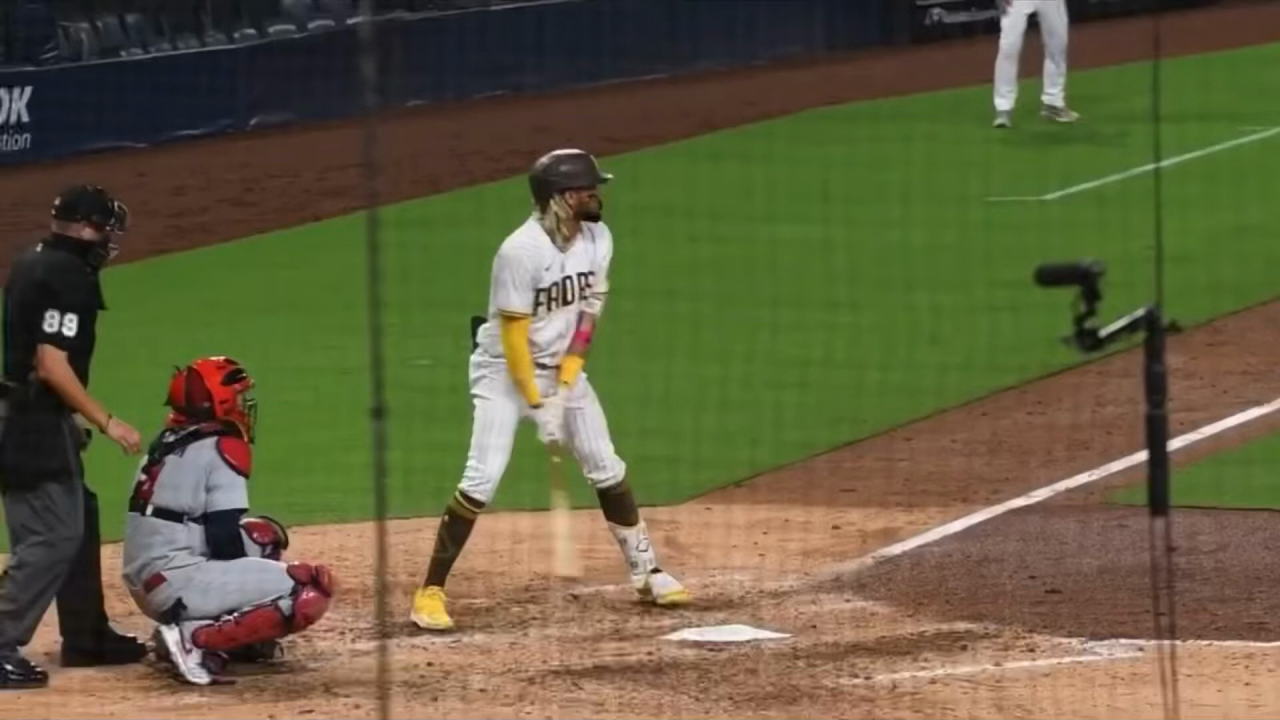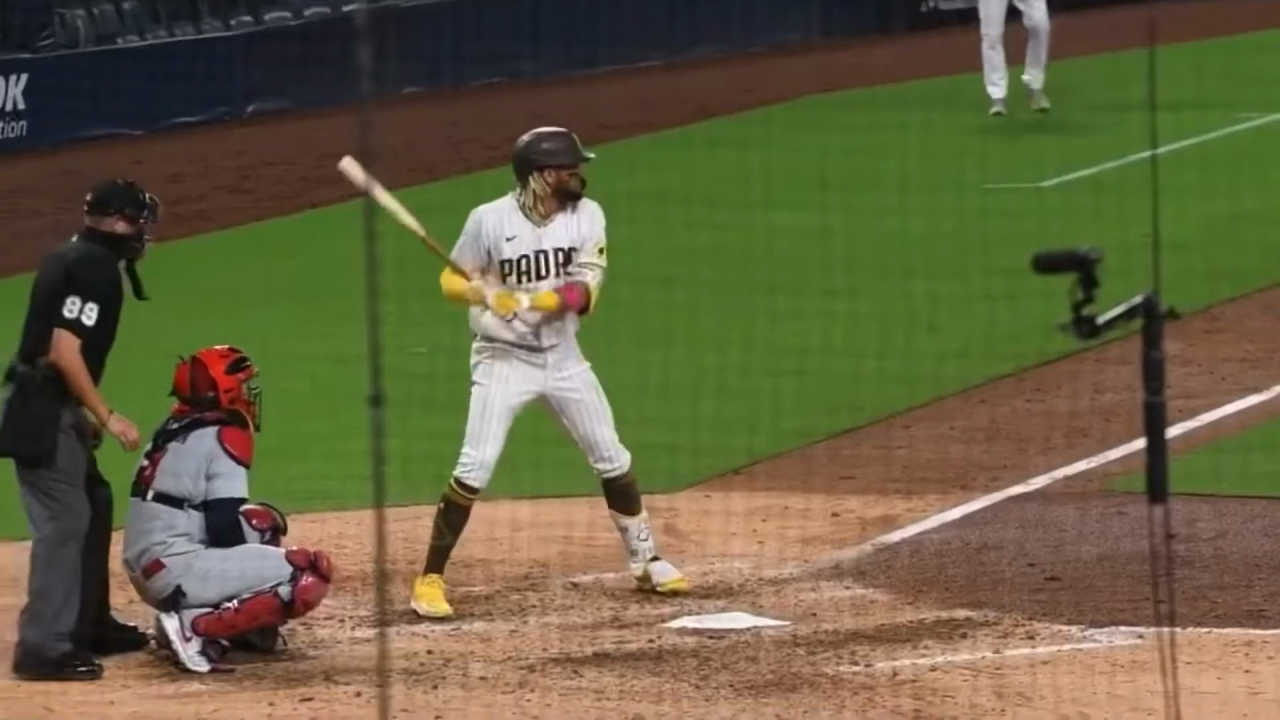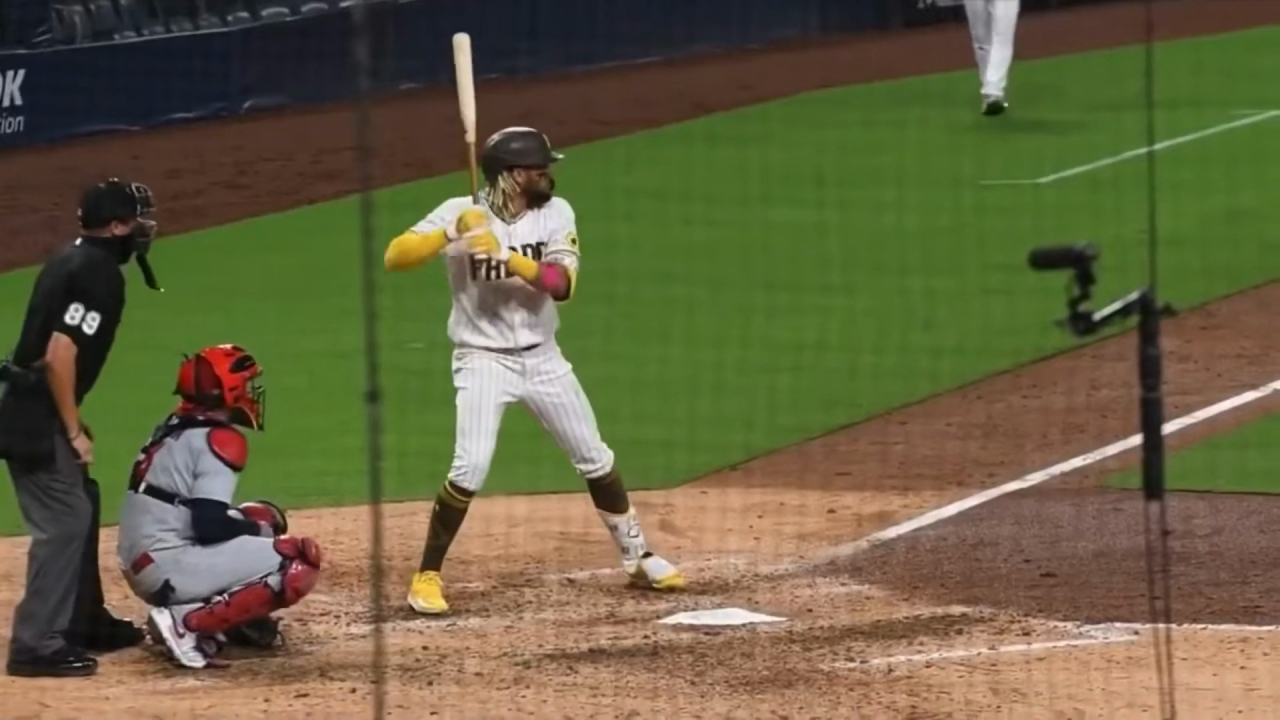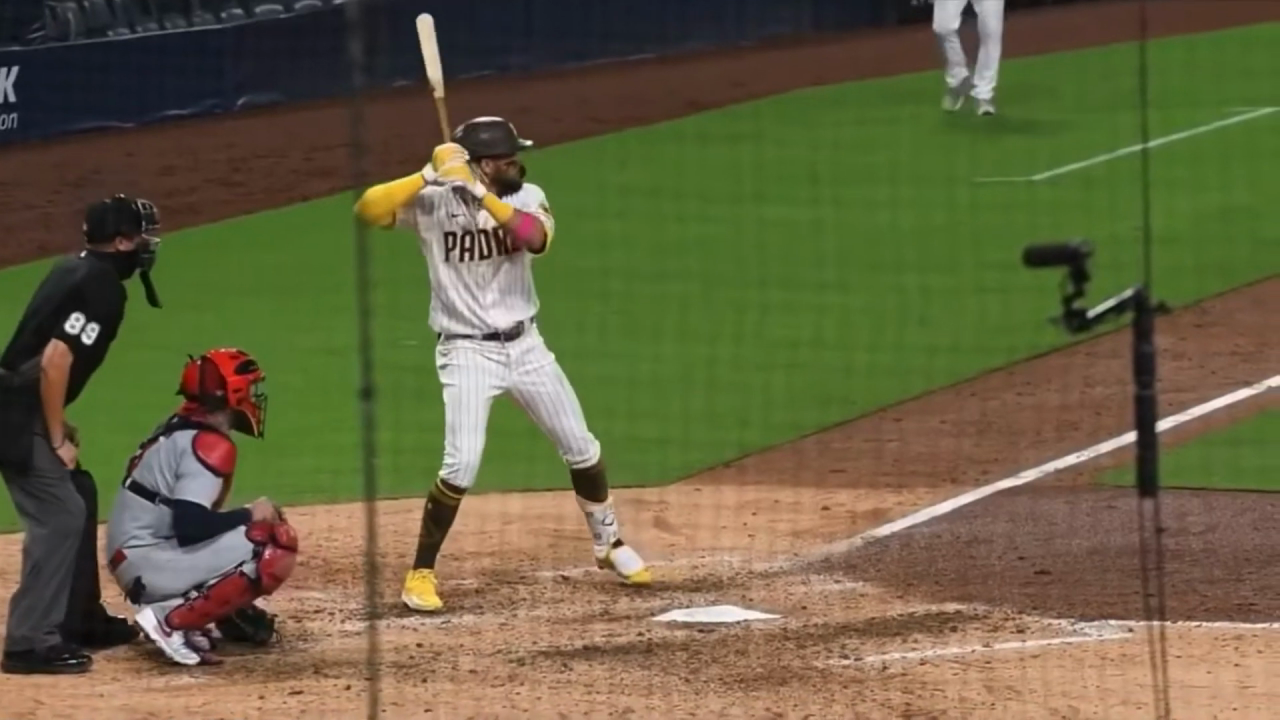
dt=0.4s
person 1, frame 1
right shoulder: (66, 274)
right elbow: (51, 365)
left wrist: (71, 418)
right wrist: (107, 421)
left knee: (78, 524)
right knee: (53, 537)
left ankle: (86, 637)
person 1, frame 2
left shoulder: (72, 255)
right shoulder: (93, 265)
right elbow: (64, 350)
left wrist: (88, 415)
right wrist: (108, 415)
left hip: (49, 409)
right hip: (46, 412)
left knee: (92, 509)
right knee: (64, 520)
left ankle: (91, 625)
right ankle: (43, 646)
person 1, frame 3
left shoulder: (73, 259)
right shoulder: (98, 273)
right elbow: (59, 355)
left wrist: (69, 423)
right wrist: (74, 431)
left knee: (82, 507)
right knee: (62, 521)
left ankle: (85, 622)
person 1, frame 4
left shoulder: (77, 269)
right shoulder: (100, 286)
right elbow: (54, 361)
left wrist: (56, 427)
right wrist: (57, 438)
left knee: (78, 501)
right knee: (59, 518)
left ankle: (81, 619)
person 2, frame 1
left shoulder: (598, 239)
right shoulder: (521, 250)
left elbow: (587, 317)
right elbow: (513, 338)
left wrist: (564, 390)
right wrist: (537, 407)
left hip: (563, 368)
right hip: (504, 371)
left knee: (607, 468)
right knee: (483, 478)
left ankle: (646, 572)
right ankle: (432, 589)
person 2, frame 2
left shoulder: (587, 215)
right shoulder: (488, 219)
left elbow: (584, 295)
right elbow: (449, 280)
left wrist: (524, 299)
right wrist: (474, 290)
left hip: (562, 355)
right hip: (502, 357)
left knee: (611, 456)
right knee: (475, 465)
left ankle: (645, 561)
right ankle: (431, 577)
person 2, frame 3
left shoulder: (557, 213)
right shoulder: (460, 214)
left elbow: (562, 285)
right elbow: (394, 257)
left wrist: (502, 251)
right wrist: (449, 231)
left hip: (542, 356)
right hip: (482, 360)
left knee: (594, 457)
right knee: (471, 468)
left ankle: (637, 557)
right ankle: (428, 574)
person 2, frame 4
left shoulder: (526, 197)
right shoulder: (433, 203)
left elbow: (537, 237)
right elbow: (367, 208)
left wrist: (477, 191)
right wrist: (431, 173)
left hip: (525, 345)
right hip: (467, 352)
left knee: (580, 446)
right knee: (462, 464)
left ankle: (610, 546)
right ankle: (421, 572)
person 3, frame 1
left shoulder: (166, 443)
right shoulder: (224, 448)
right elbow: (223, 537)
right wrist: (245, 580)
left hip: (146, 584)
right hip: (178, 585)
left knee: (265, 535)
right knee: (314, 588)
right ankle: (194, 639)
person 3, frame 2
left shoulder: (171, 430)
right shoulder: (226, 437)
right elbow: (223, 526)
right wrist: (245, 565)
left hip: (146, 572)
right hip: (177, 571)
left knee: (263, 522)
right knee: (312, 573)
right ankle: (194, 627)
person 3, frame 3
left shoulder: (175, 427)
right shoulder: (222, 439)
right elbow: (209, 525)
left wrist: (255, 527)
right wrist: (256, 530)
left hip: (144, 564)
right hip: (166, 566)
left knee: (265, 518)
right knee: (302, 560)
right ankle: (187, 622)
person 3, frame 4
left shoulder: (179, 428)
right shoulder: (210, 443)
right elbow: (190, 526)
left wrist: (251, 517)
right wrist: (249, 514)
left hip: (137, 560)
right hip: (147, 563)
left knee: (263, 522)
right knee: (277, 547)
left ankle: (203, 613)
right ankle: (171, 619)
